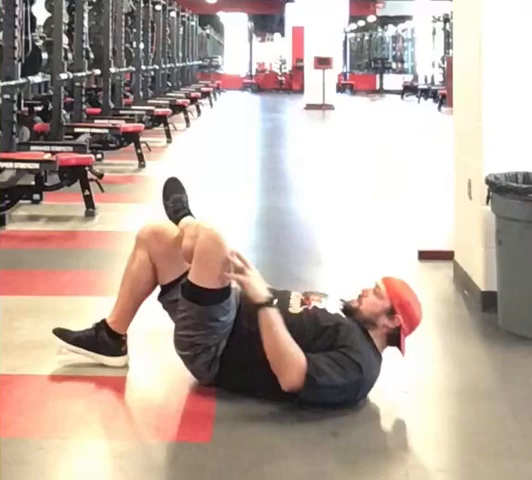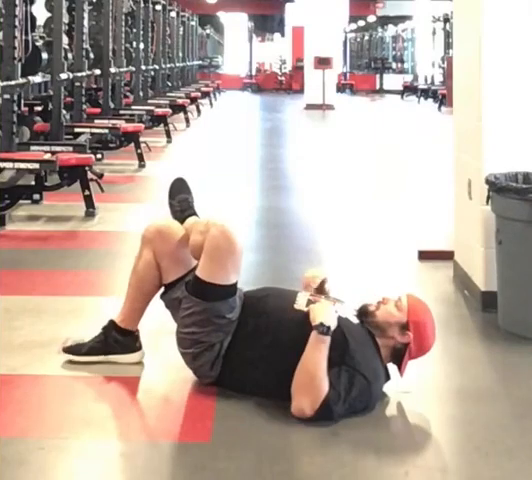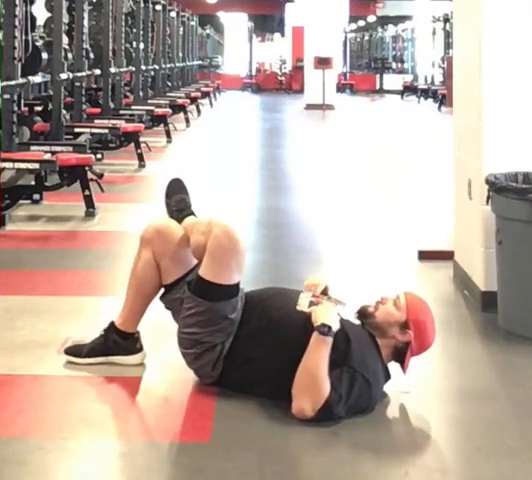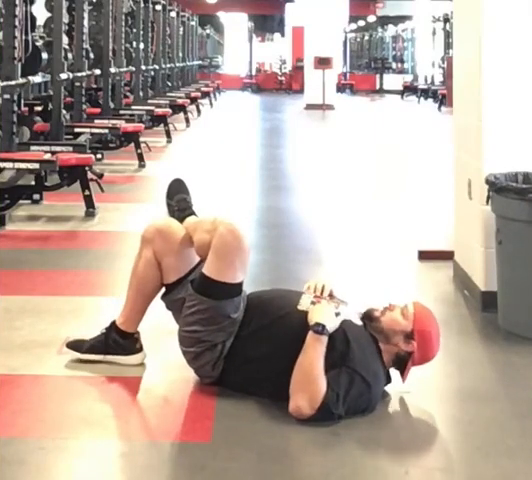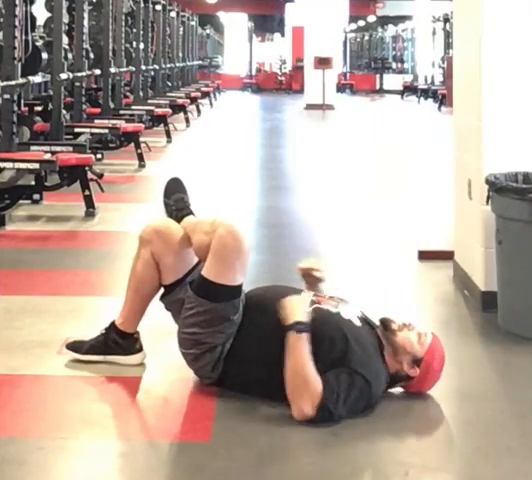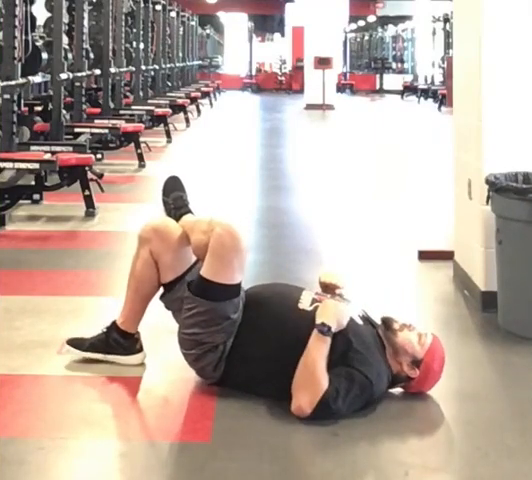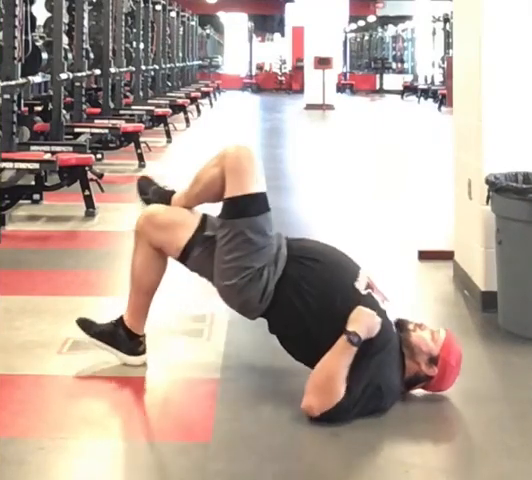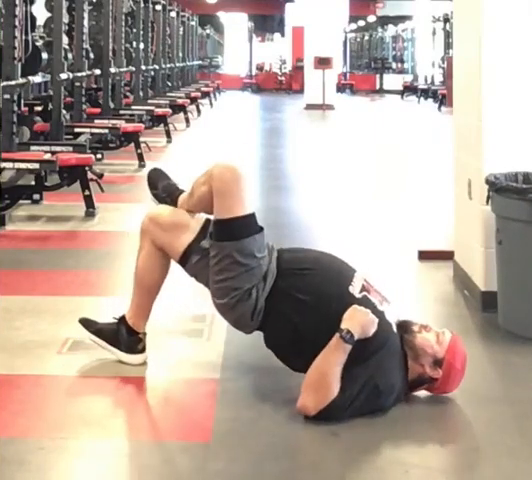
dt=0.5s
person 1, frame 1
left shoulder: (357, 366)
right shoulder: (347, 328)
left elbow: (290, 378)
left wrist: (264, 301)
right wrist: (254, 279)
left hip: (212, 351)
right hip: (231, 322)
left knee: (210, 239)
right knee: (153, 237)
left ankle: (184, 222)
right ankle: (110, 338)
person 1, frame 2
left shoulder: (365, 374)
right shoulder: (359, 333)
left elbow: (304, 405)
left wrist: (322, 327)
right wrist: (319, 296)
left hip: (213, 349)
right hip: (236, 318)
left knee: (219, 236)
right knee: (158, 235)
left ankle: (189, 222)
right ankle: (121, 335)
person 1, frame 3
left shoulder: (365, 374)
right shoulder: (356, 330)
left elbow: (305, 406)
left wrist: (324, 329)
right wrist: (318, 296)
left hip: (215, 350)
right hip: (235, 318)
left knee: (222, 235)
right knee: (156, 235)
left ankle: (187, 221)
right ankle: (121, 339)
person 1, frame 4
left shoulder: (365, 376)
right shoulder: (362, 331)
left elbow: (303, 405)
left wrist: (319, 329)
right wrist: (319, 294)
left hip: (215, 350)
right hip: (237, 320)
left knee: (227, 235)
right knee: (158, 235)
left ankle: (188, 221)
right ankle: (122, 338)
person 1, frame 5
left shoulder: (368, 376)
right shoulder: (366, 328)
left elbow: (305, 407)
left wrist: (298, 324)
right wrist: (314, 287)
left hip: (216, 350)
right hip: (235, 318)
left knee: (227, 237)
right knee: (156, 234)
left ankle: (187, 220)
right ankle: (122, 339)
person 1, frame 6
left shoulder: (369, 374)
right shoulder: (368, 328)
left elbow: (304, 403)
left wrist: (326, 327)
right wrist: (330, 295)
left hip: (216, 349)
right hip: (239, 314)
left knee: (225, 238)
right knee: (155, 233)
left ankle: (186, 220)
right ankle: (123, 338)
person 1, frame 7
left shoulder: (382, 377)
right shoulder: (388, 338)
left elbow: (316, 404)
left wrist: (354, 336)
left hip: (256, 274)
right hip: (276, 261)
left knee: (238, 157)
right knee: (151, 223)
left ankle: (177, 202)
person 1, frame 8
left shoulder: (384, 376)
right shoulder: (389, 335)
left elbow: (312, 404)
left wrist: (347, 335)
left hip: (251, 293)
right hip: (272, 270)
left knee: (225, 176)
right knee: (156, 223)
left ankle: (183, 202)
right ankle: (131, 334)
